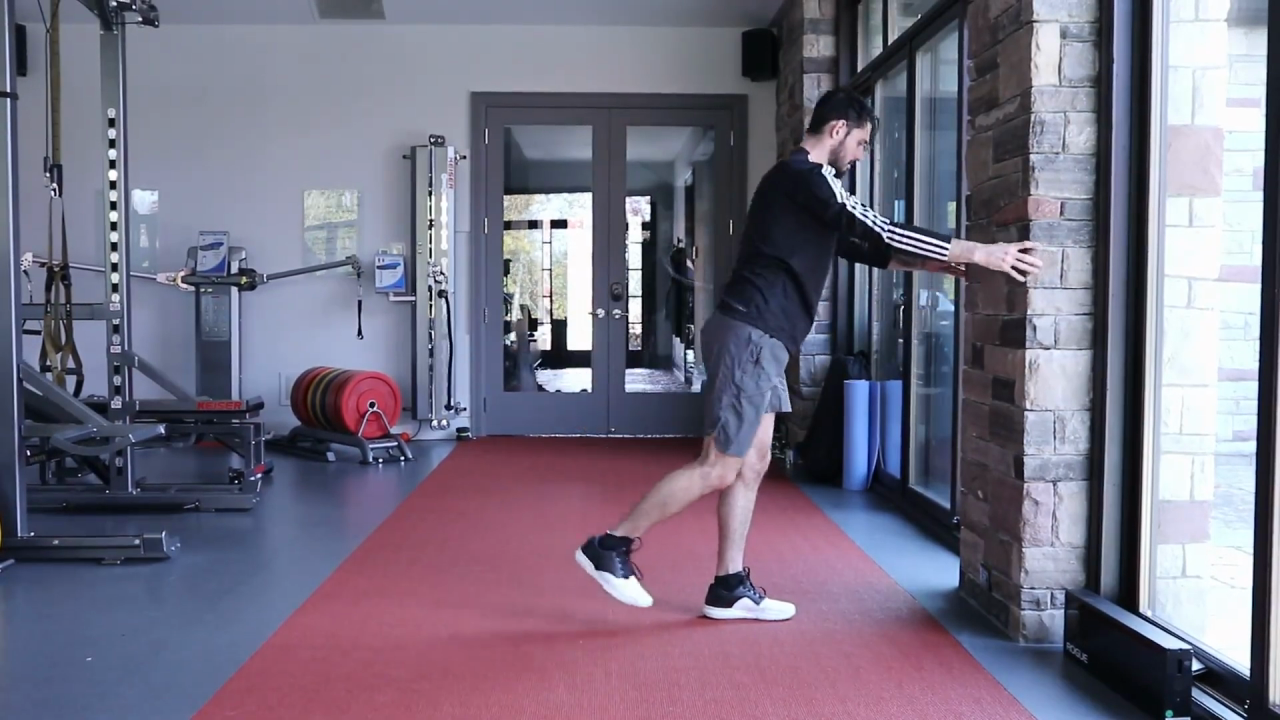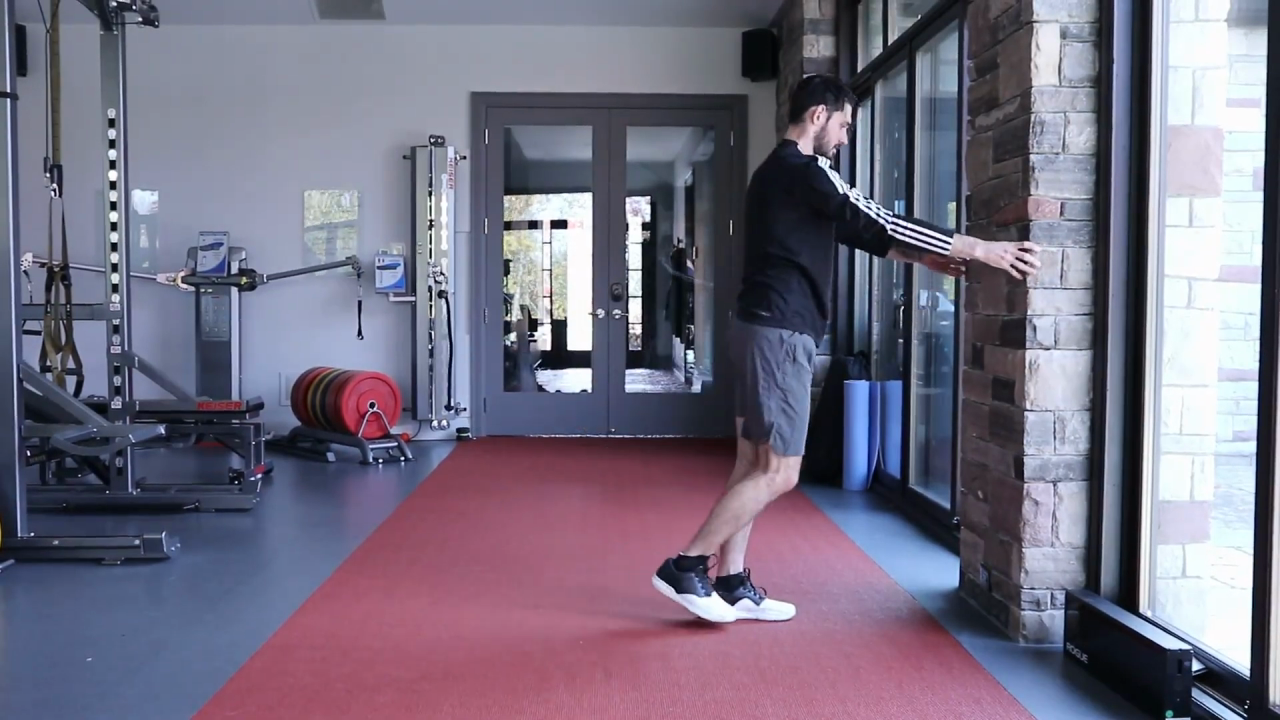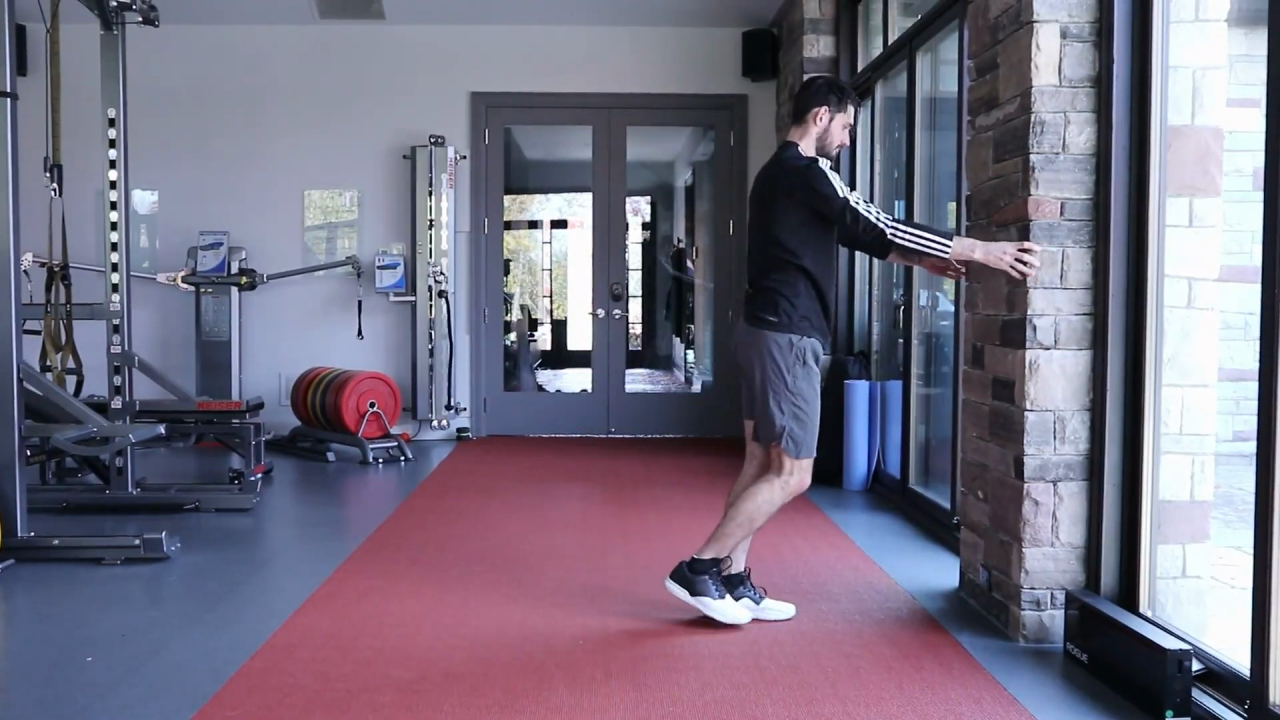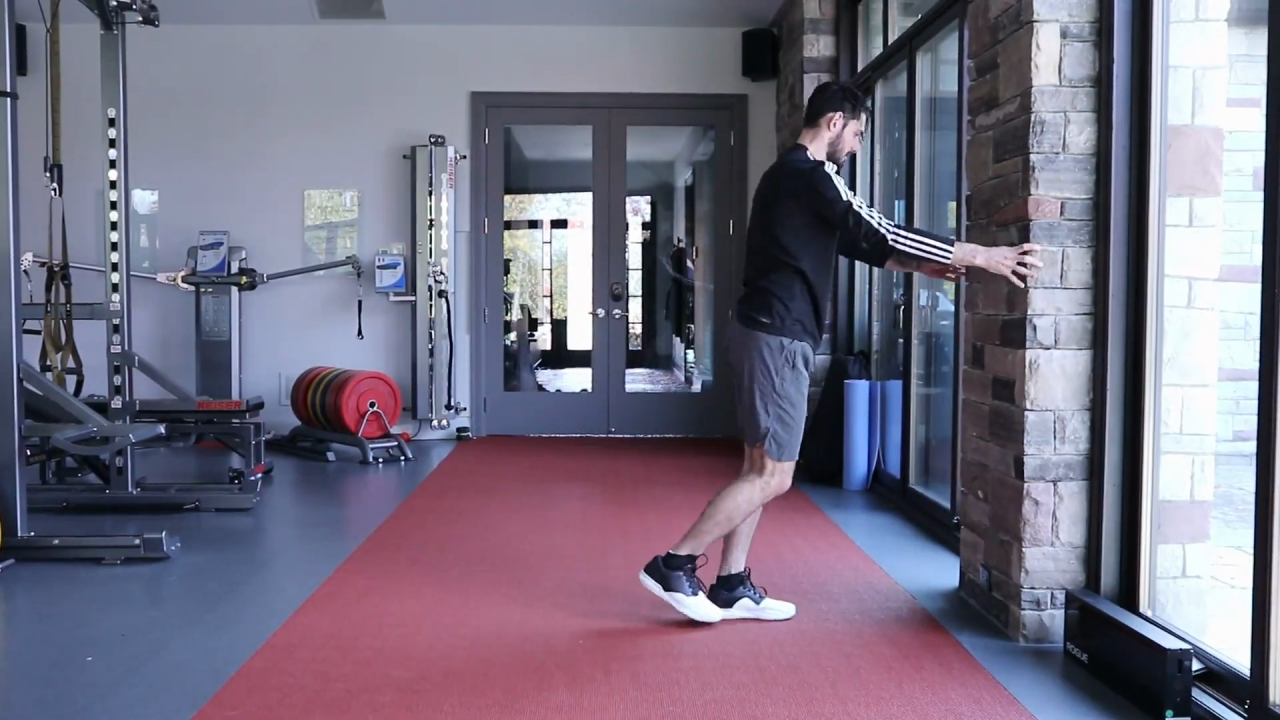
dt=0.3s
person 1, frame 1
left shoulder: (797, 180)
right shoulder: (807, 177)
left elbow: (857, 244)
right elbow: (877, 231)
left wrist: (931, 264)
right wrist: (978, 252)
left hip: (758, 336)
right hip: (750, 334)
left knee: (752, 463)
right knee: (721, 469)
left ankle: (729, 587)
right ankle: (609, 548)
person 1, frame 2
left shoulder: (784, 170)
right shoulder: (800, 169)
left elbow: (854, 231)
right elbow: (876, 222)
left wrist: (924, 259)
right wrist: (979, 249)
left hip: (770, 331)
right hip: (779, 334)
left knee: (756, 465)
right knee: (779, 472)
left ankle: (731, 585)
right ankle: (684, 568)
person 1, frame 3
left shoulder: (785, 171)
right shoulder: (805, 172)
left elbow: (859, 233)
right elbow: (878, 226)
left wrist: (920, 260)
right wrist: (979, 250)
left hip: (771, 331)
right hip: (786, 336)
left knee: (763, 465)
right knee: (790, 475)
left ankle: (731, 583)
right ankle: (697, 570)
person 1, frame 4
left shoulder: (791, 173)
right shoulder: (810, 174)
left elbow: (855, 241)
right elbow: (880, 232)
left wrist: (919, 267)
right wrist: (980, 256)
left hip: (767, 333)
right hip: (777, 338)
left knee: (760, 469)
right knee: (772, 477)
left ankle: (731, 586)
right ankle: (673, 565)
